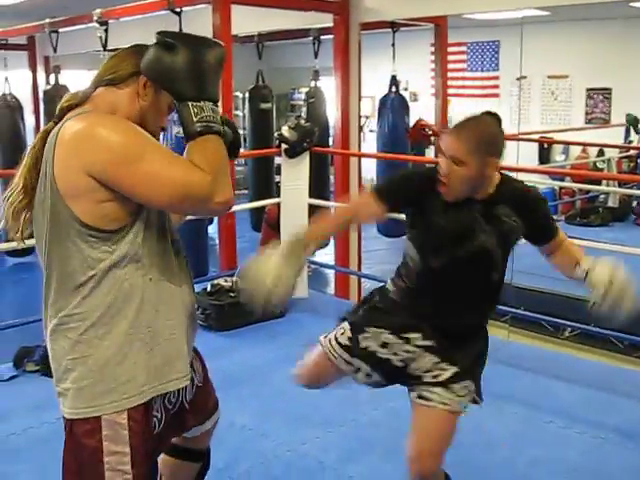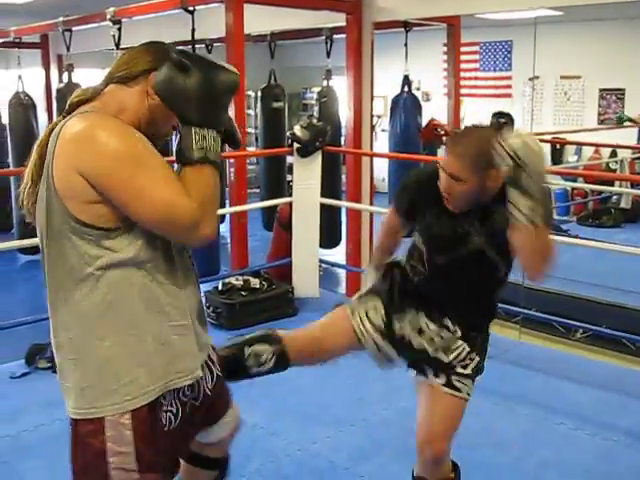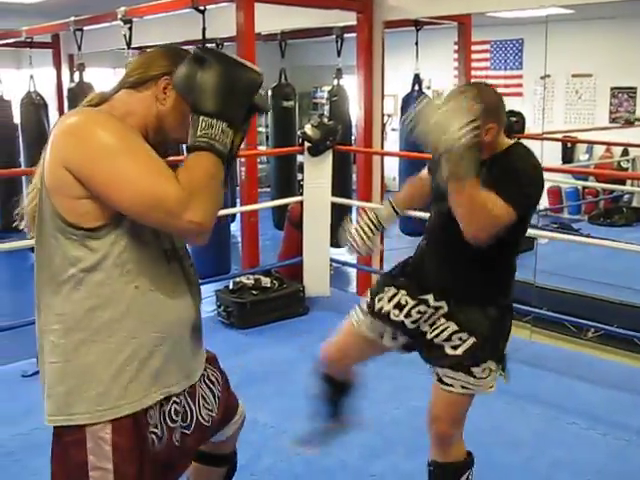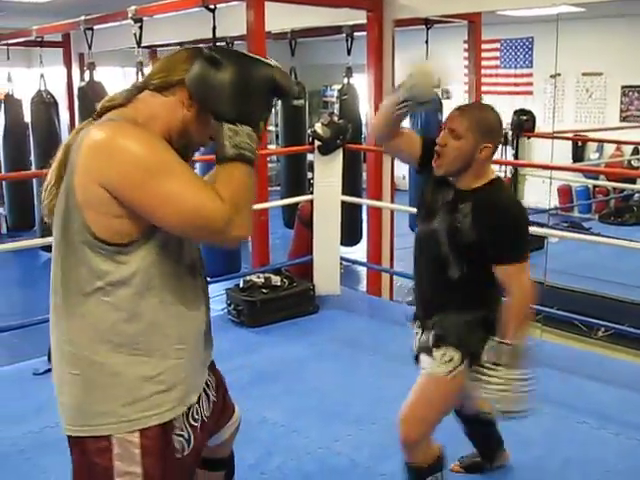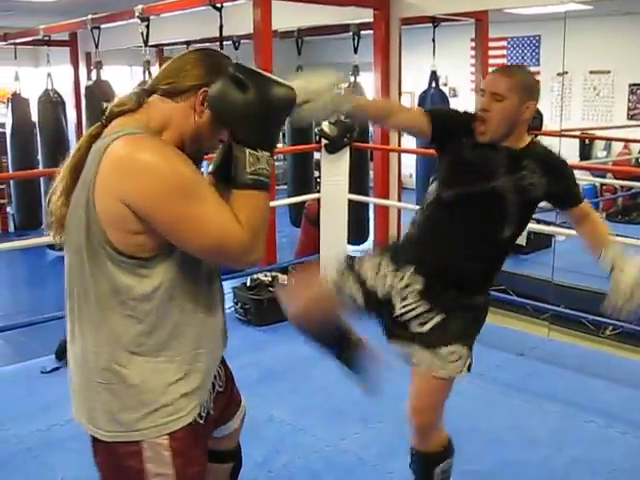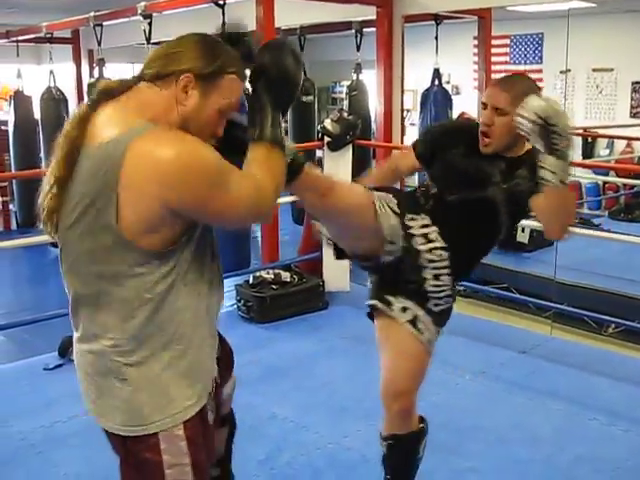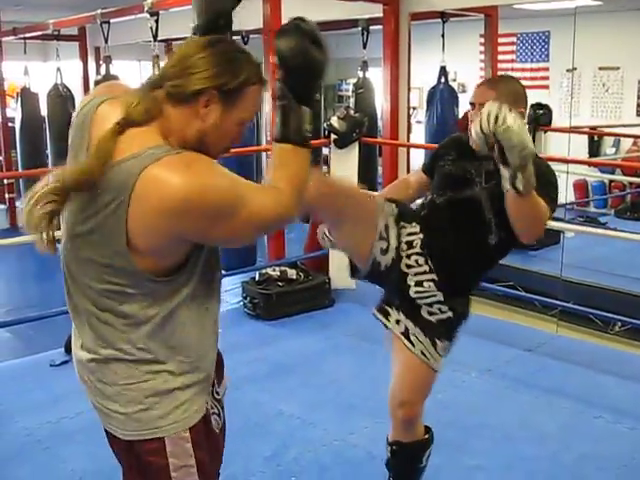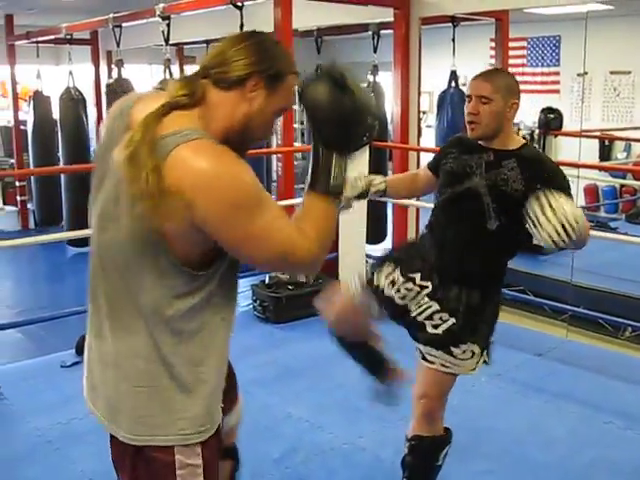
dt=0.2s
person 1, frame 1
left shoulder: (90, 136)
right shoulder: (96, 134)
left elbow: (169, 197)
right elbow: (211, 195)
left wrist: (207, 140)
right wrist: (198, 101)
right hip: (114, 371)
left knee: (198, 427)
person 1, frame 2
left shoulder: (111, 139)
right shoulder: (95, 135)
left elbow: (167, 208)
right elbow: (196, 225)
left wrist: (205, 133)
right wrist: (200, 127)
right hip: (120, 370)
left knee: (217, 428)
person 1, frame 3
left shoulder: (124, 143)
right shoulder: (88, 131)
left elbow: (180, 201)
right elbow: (190, 216)
left wrist: (227, 132)
right wrist: (212, 119)
right hip: (109, 383)
left knee: (221, 429)
person 1, frame 4
left shoulder: (129, 139)
right shoulder: (117, 145)
left elbow: (201, 202)
right elbow: (229, 225)
left wrist: (246, 122)
right wrist: (237, 124)
right hip: (125, 394)
left knee: (219, 434)
person 1, frame 5
left shoulder: (120, 141)
right shoulder: (144, 160)
left elbow: (202, 209)
right elbow: (241, 247)
left wrist: (232, 157)
right wrist: (255, 146)
right hip: (141, 391)
left knee: (226, 430)
person 1, frame 6
left shoulder: (102, 115)
right shoulder: (170, 160)
right elbow: (258, 203)
right wrist: (271, 107)
left hip: (148, 348)
right hip: (147, 380)
left knee: (218, 399)
person 1, frame 7
left shoulder: (103, 103)
right shoulder: (178, 186)
right elbow: (281, 205)
left wrist: (212, 30)
right wrist: (296, 101)
left hip: (130, 351)
right hip: (151, 383)
person 1, frame 8
left shoulder: (131, 110)
right shoulder: (207, 170)
right elbow: (302, 252)
right wrist: (334, 150)
left hip: (138, 359)
right hip: (161, 388)
left knee: (220, 434)
person 2, frame 1
left shoulder: (521, 203)
right shoulder: (419, 183)
left elbow: (560, 250)
right elbow: (350, 210)
left wrist: (594, 271)
right wrist: (292, 250)
left hip: (456, 342)
right hip: (398, 312)
right knee: (309, 377)
person 2, frame 2
left shoulder: (521, 199)
right shoulder: (423, 184)
left elbow: (535, 267)
right elbow: (394, 221)
left wrist: (528, 191)
right wrist: (376, 272)
left hip: (459, 328)
right hip: (406, 296)
left knee: (433, 449)
right knee: (307, 345)
person 2, frame 3
left shoulder: (519, 169)
right shoulder: (453, 153)
left elbow: (479, 229)
left wrist: (456, 165)
right wrist: (378, 217)
left hip: (472, 309)
right hip: (417, 284)
left knee: (443, 428)
right knee: (334, 357)
right ankle: (334, 415)
person 2, frame 4
left shoulder: (499, 210)
right shoulder: (436, 162)
left elbow: (520, 293)
right elbow: (381, 133)
left wrist: (505, 359)
right wrist: (401, 100)
left hip: (468, 325)
right hip: (433, 314)
left knee: (411, 430)
right knee: (453, 394)
person 2, frame 5
left shoulder: (547, 168)
right shoulder: (459, 128)
left elbow: (586, 220)
right elbow: (394, 116)
right wrist: (342, 101)
left hip: (458, 300)
right hip: (406, 265)
left knee: (424, 420)
right knee: (300, 304)
right ankle: (350, 348)
person 2, frame 6
left shoulder: (540, 172)
right shoulder: (453, 136)
left elbow: (557, 228)
right elbow: (398, 165)
left wrist: (557, 158)
right wrist: (347, 201)
left hip: (429, 281)
left knee: (400, 400)
person 2, frame 7
left shoulder: (535, 172)
right shoulder: (454, 148)
left elbow: (530, 231)
left wrist: (516, 163)
right wrist: (366, 206)
left hip: (444, 293)
right hip: (405, 243)
left knee: (405, 407)
right knee: (316, 189)
person 2, frame 8
left shoulder: (536, 169)
right shoulder: (457, 147)
left elbow: (567, 226)
right elbow: (420, 183)
left wrist: (571, 226)
right wrist: (371, 187)
left hip: (467, 296)
right hip: (418, 267)
left knee: (427, 404)
right knee: (336, 312)
right ankle: (380, 369)
